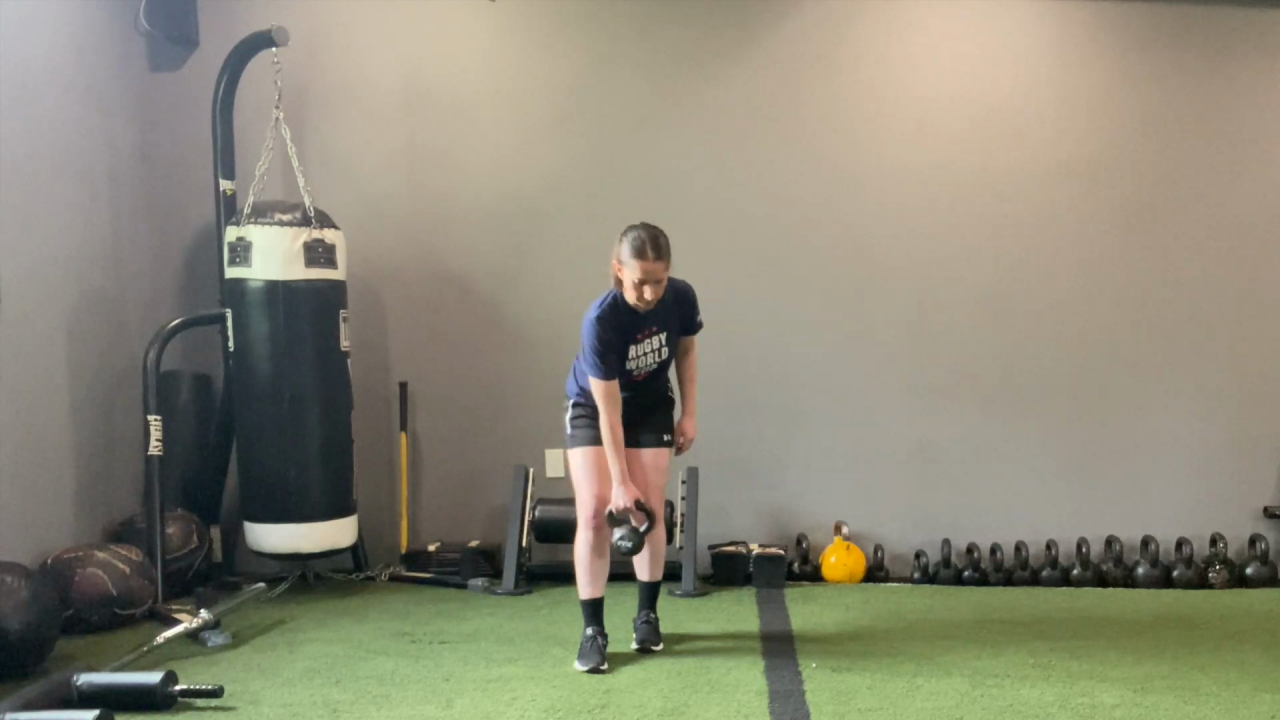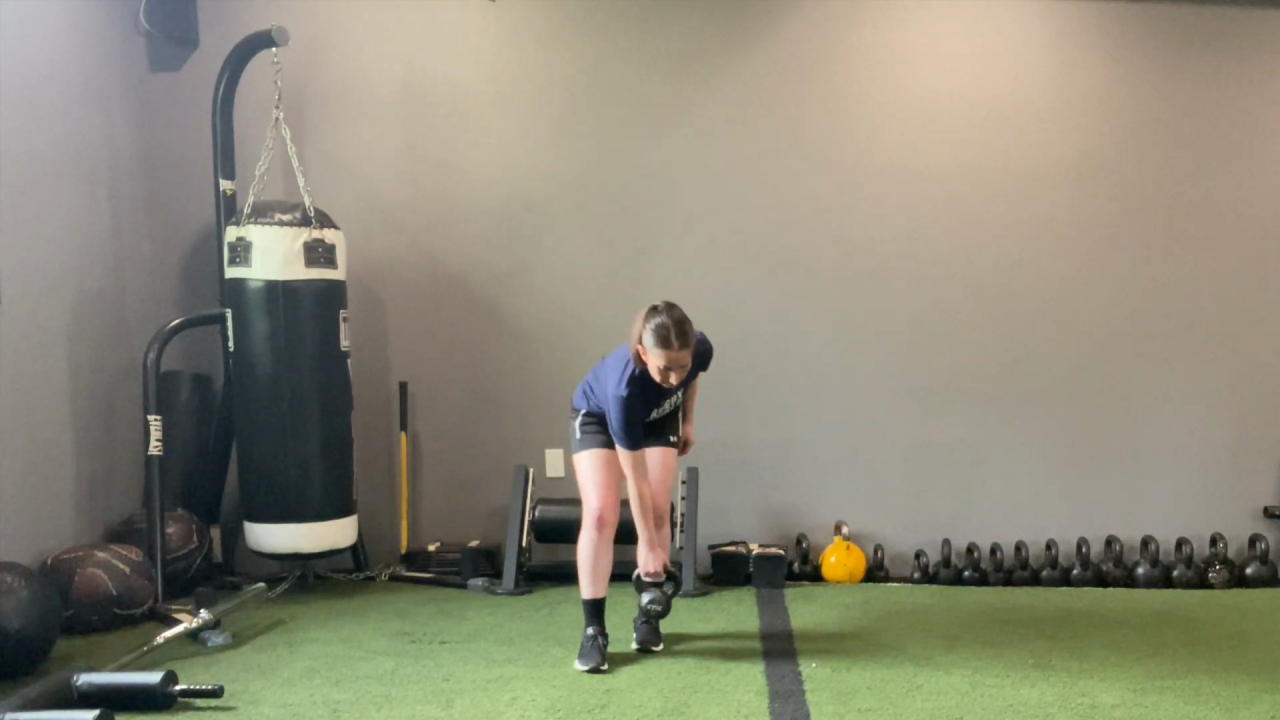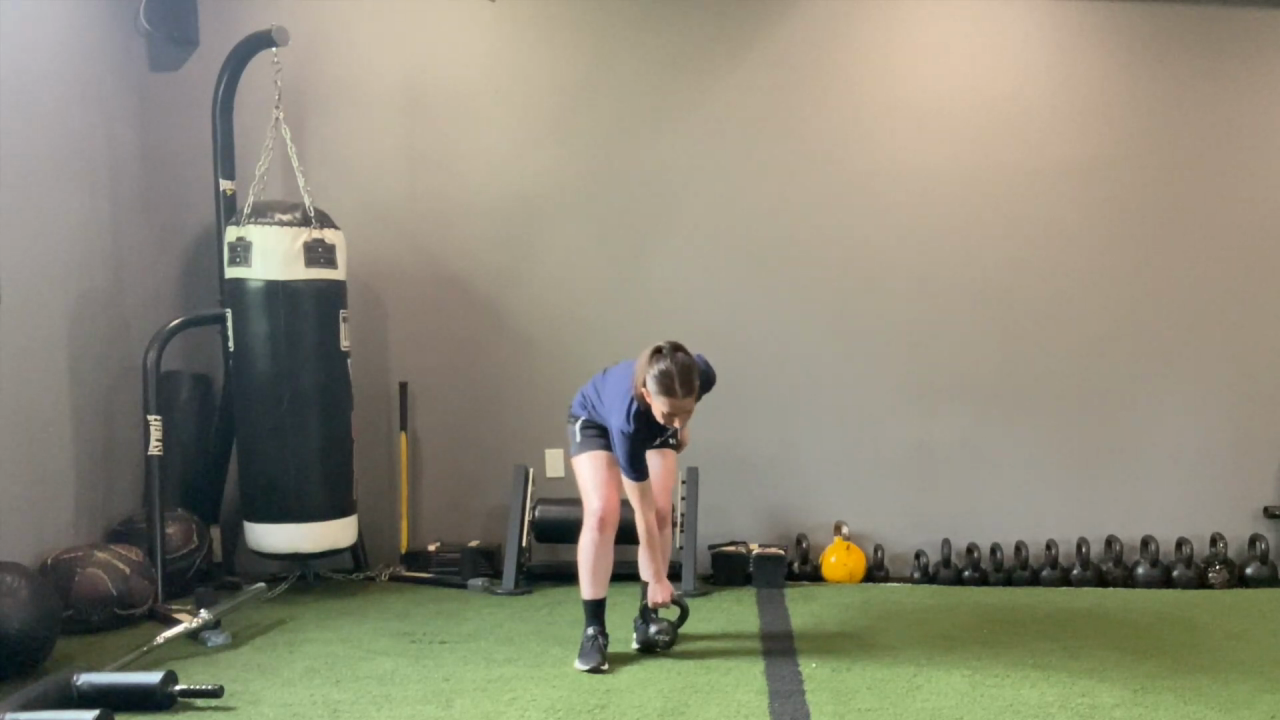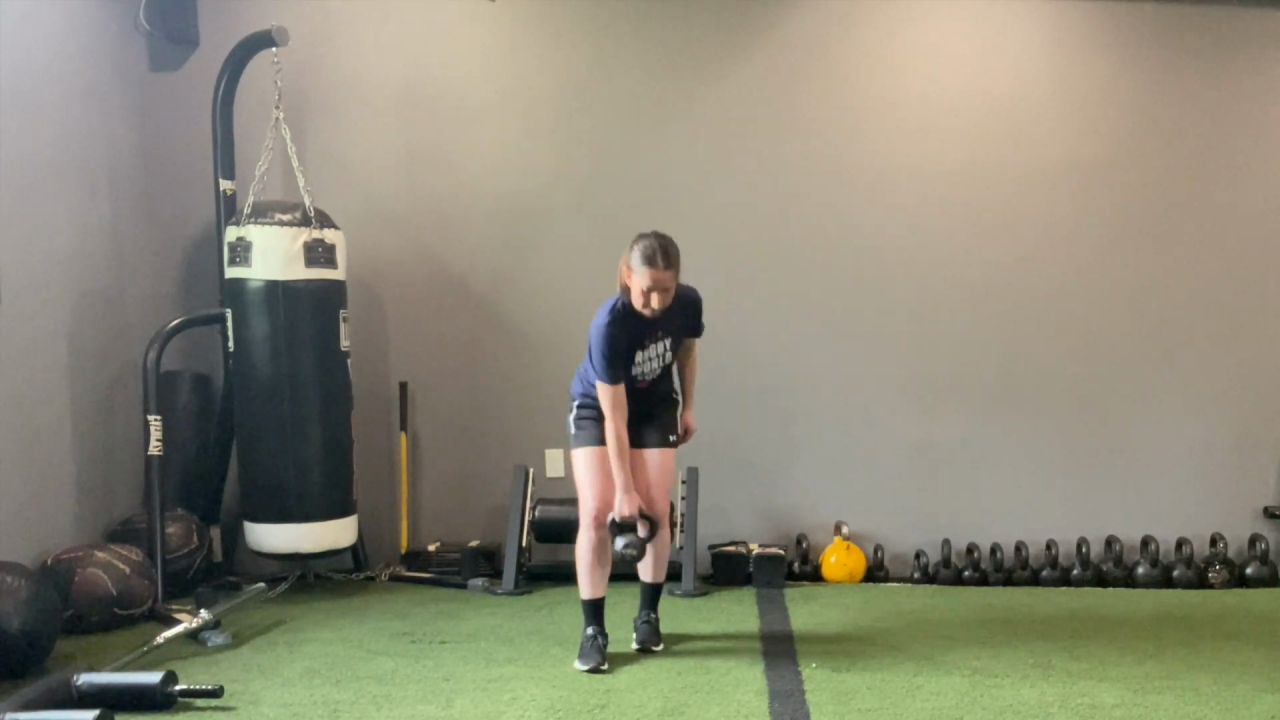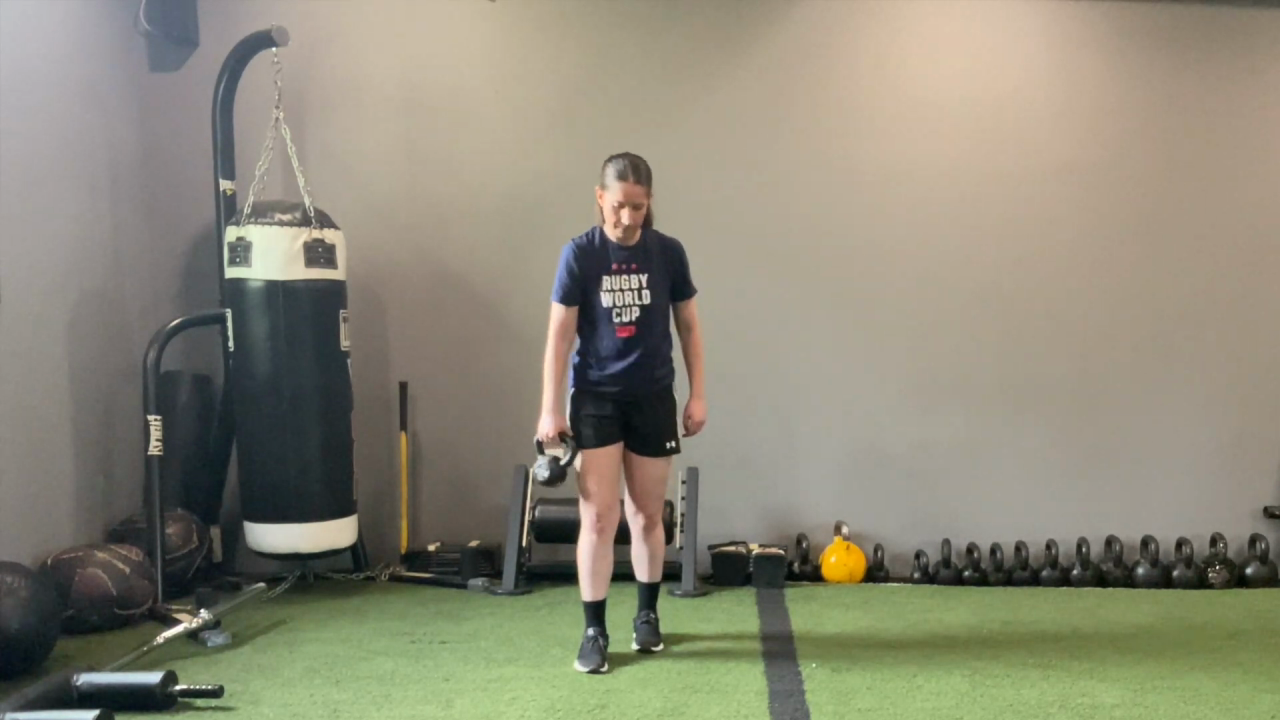
dt=1s
person 1, frame 1
left shoulder: (682, 297)
right shoulder: (601, 319)
left elbow: (686, 352)
right elbow: (609, 410)
left wrist: (688, 413)
right wrist: (619, 481)
left hip: (652, 406)
right hip: (590, 406)
left knee: (651, 509)
right knee: (594, 511)
left ankle: (647, 615)
right ankle: (593, 630)
person 1, frame 2
left shoulder: (701, 350)
right shoulder: (624, 387)
right elbow: (637, 481)
left wrist: (687, 422)
right wrist: (649, 547)
left hip: (657, 420)
right hip: (596, 417)
left knee: (659, 509)
right knee: (600, 513)
left ankle: (648, 615)
right ankle: (593, 630)
person 1, frame 3
left shoulder: (702, 375)
right shoulder: (629, 417)
right elbow: (642, 512)
left wrist: (681, 428)
right wrist: (658, 579)
left hip: (653, 426)
right hip: (594, 421)
left knee: (662, 510)
right knee: (602, 513)
right ankle: (593, 631)
person 1, frame 4
left shoulder: (688, 302)
right shoulder: (610, 324)
right elbow: (615, 418)
left wrist: (687, 405)
right wrist: (624, 490)
left hip: (656, 407)
right hip: (596, 409)
left knee: (656, 511)
right knee: (598, 513)
left ankle: (648, 616)
right ankle: (593, 631)
person 1, frame 5
left shoulder: (668, 253)
right shoulder: (580, 253)
left elbow: (688, 326)
right elbow: (560, 333)
left wrist: (697, 395)
right wrist: (550, 408)
left hip: (653, 399)
right hip: (595, 401)
left knee: (647, 515)
right knee: (598, 517)
left ankle: (647, 615)
right ankle: (594, 632)
